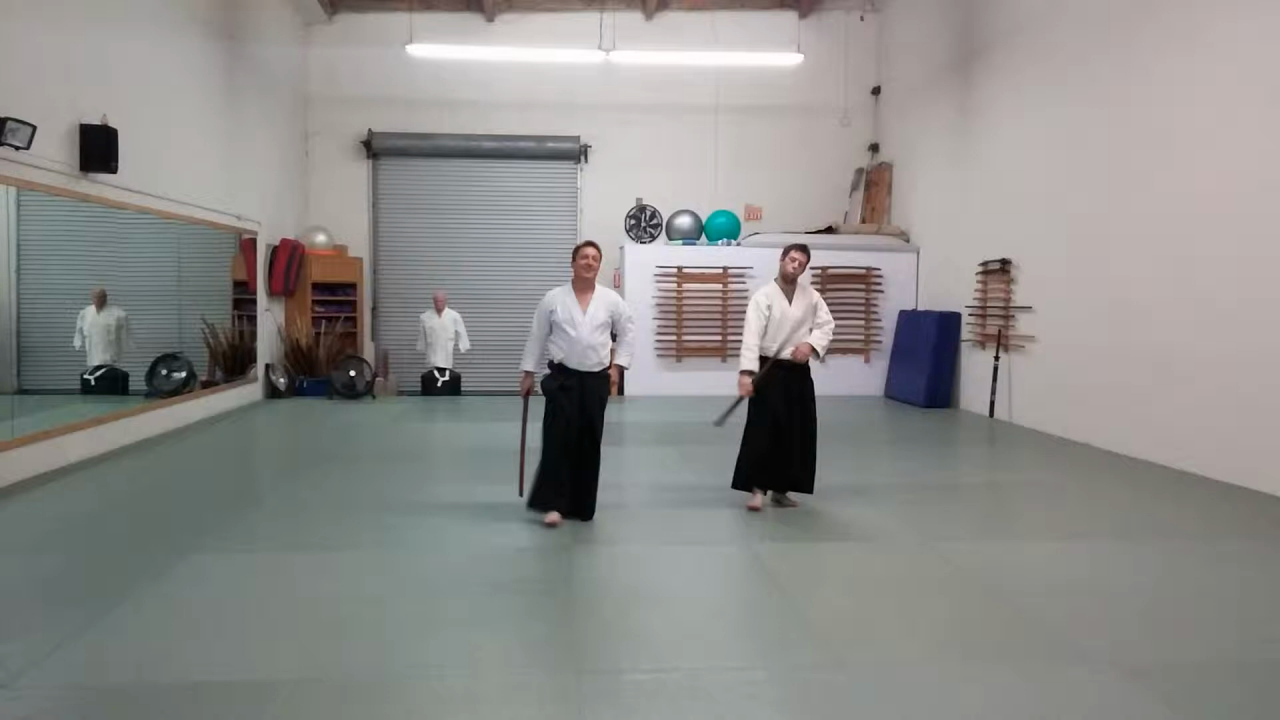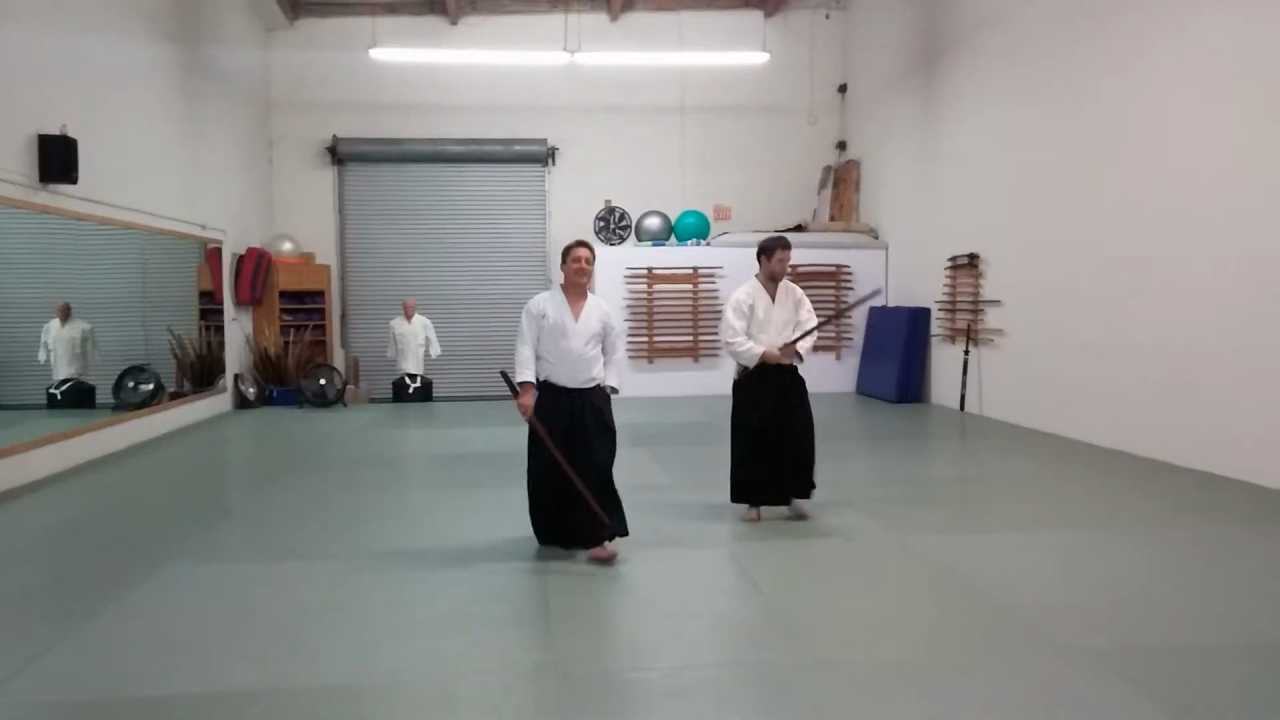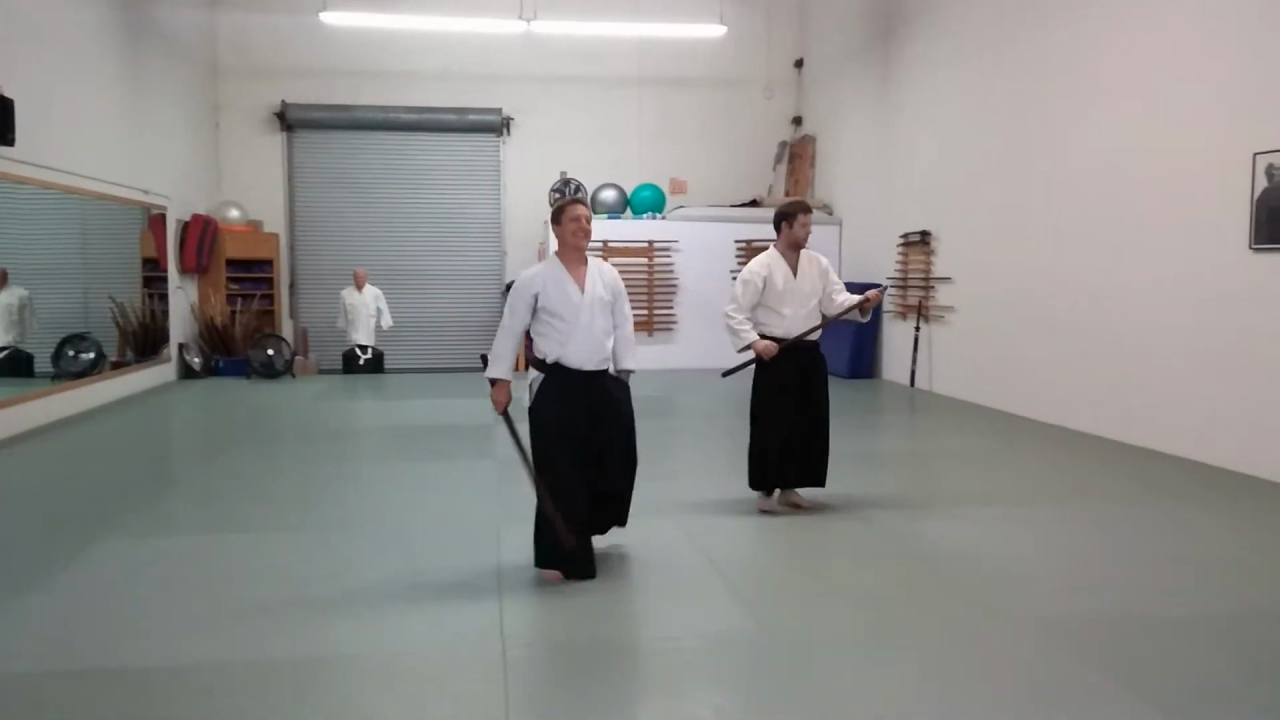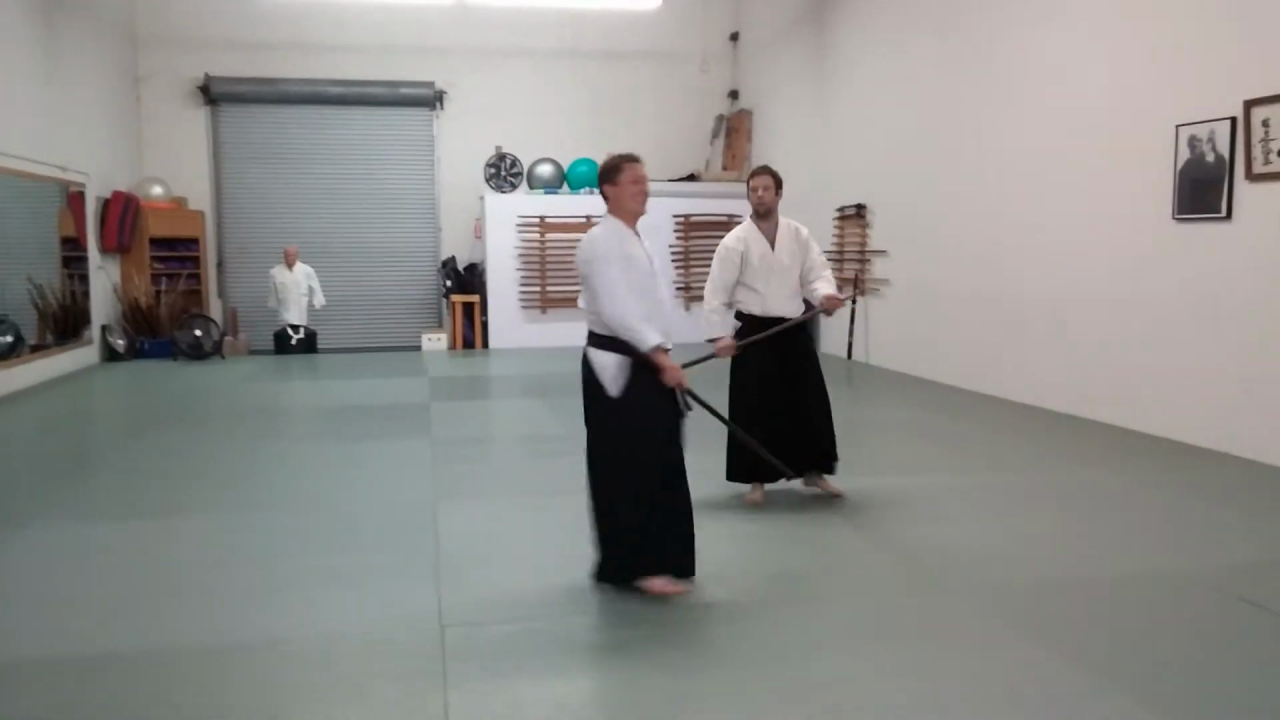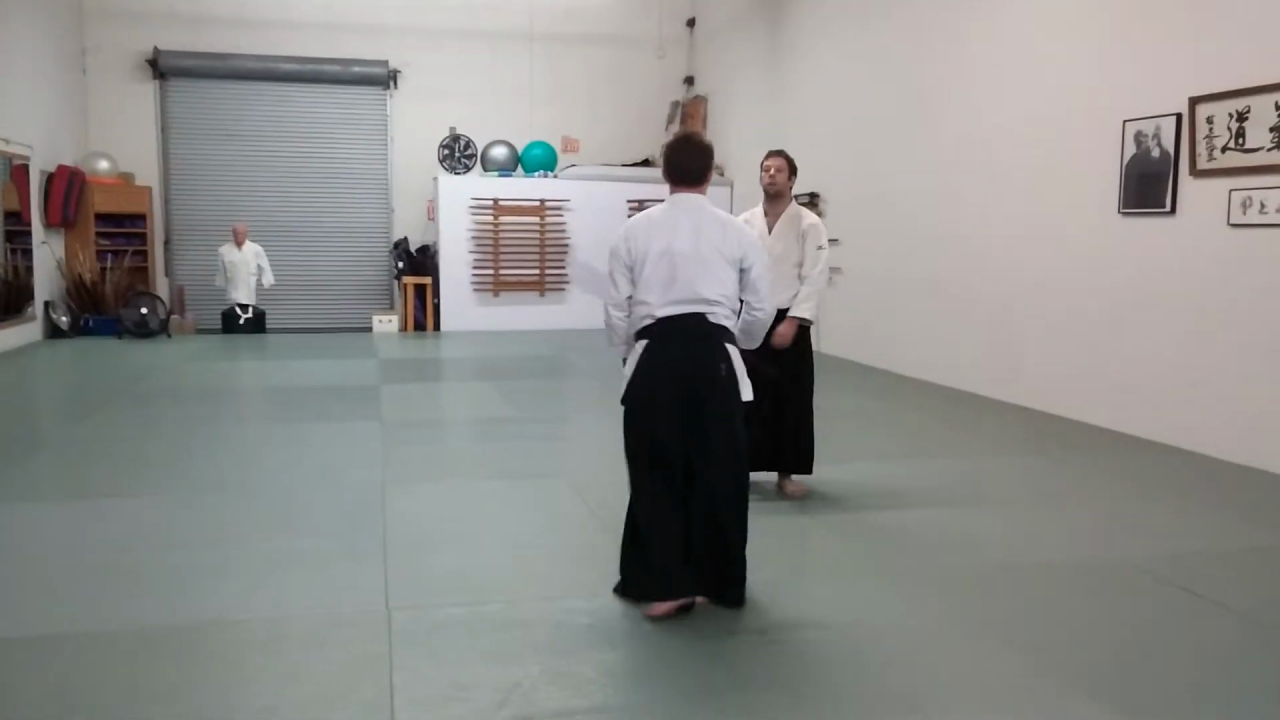
dt=0.7s
person 1, frame 1
left shoulder: (611, 300)
right shoulder: (553, 299)
left elbow: (627, 333)
right elbow: (538, 337)
left wrist: (617, 365)
right wrist: (528, 372)
left hip: (595, 380)
right hip: (562, 378)
left knee: (589, 444)
right knee: (558, 440)
left ankle: (581, 505)
right ankle: (553, 504)
person 1, frame 2
left shoulder: (601, 310)
right shoulder: (539, 305)
left elbow: (613, 352)
right elbow: (525, 348)
left wrist: (608, 386)
right wrist: (526, 389)
left hip: (591, 399)
right hip: (551, 398)
left knee: (597, 467)
right knee: (549, 470)
left ankle: (600, 538)
right ankle: (555, 533)
person 1, frame 3
left shoulder: (608, 275)
right shoulder: (534, 278)
left elbow: (622, 326)
right elbow: (510, 331)
left wrist: (624, 372)
right wrist: (501, 381)
left hip: (601, 383)
right hip: (555, 386)
left knee: (617, 463)
right knee: (561, 474)
left ankle: (587, 524)
right ankle: (559, 557)
person 1, frame 4
left shoulder: (635, 241)
right shoulder: (602, 242)
right elbow: (616, 309)
left wrist: (662, 358)
right wrist: (661, 355)
left hip: (648, 365)
right hip: (621, 366)
left knee: (659, 463)
right knee: (635, 465)
left ankle: (654, 557)
right ankle: (636, 564)
person 1, frame 5
left shoulder: (636, 229)
right shoulder: (736, 232)
left elbow: (617, 308)
right elbow: (759, 310)
left wrist: (630, 354)
right wrist: (735, 342)
left hip: (656, 358)
right hip: (713, 358)
left knee: (655, 475)
right knee: (718, 475)
left ankle: (665, 586)
right ankle: (712, 582)
person 2, frame 1
left shoulder: (812, 296)
right shoulder: (763, 297)
left elbow: (826, 327)
right elbow: (751, 337)
left wrist: (811, 345)
right wrist: (746, 372)
left hip: (799, 374)
right hip: (769, 373)
left knee: (798, 433)
right knee: (763, 431)
left ankle: (781, 488)
right ankle: (758, 488)
person 2, frame 2
left shoulder: (794, 293)
right shoulder: (743, 296)
left elbow: (808, 327)
right elbow: (731, 339)
left wrist: (795, 349)
right wrist: (762, 353)
left hip: (788, 377)
right hip: (755, 378)
left knee: (799, 436)
right knee: (753, 442)
left ankle: (794, 494)
right ankle: (754, 502)
person 2, frame 3
left shoulder: (819, 264)
right shoulder: (760, 268)
left elbow: (834, 300)
right elbow: (735, 312)
left wrist: (862, 301)
right wrist: (754, 341)
left hip: (809, 355)
right hip: (774, 357)
left knee: (810, 425)
right knee: (774, 424)
left ankle: (789, 487)
right ankle: (767, 489)
person 2, frame 4
left shoulder: (799, 235)
right shoulder: (736, 241)
left elbow: (818, 273)
right elbow: (715, 293)
left wrist: (826, 295)
right wrist: (719, 334)
left hip: (794, 332)
right hip: (753, 335)
left knee: (810, 403)
right knee: (754, 409)
left ankle: (813, 471)
right ankle: (756, 479)
person 2, frame 5
left shoulder: (808, 224)
right shoulder: (744, 223)
left elbow: (815, 278)
left wrist: (793, 321)
left hip: (789, 325)
left knee: (791, 401)
left ankle: (786, 472)
